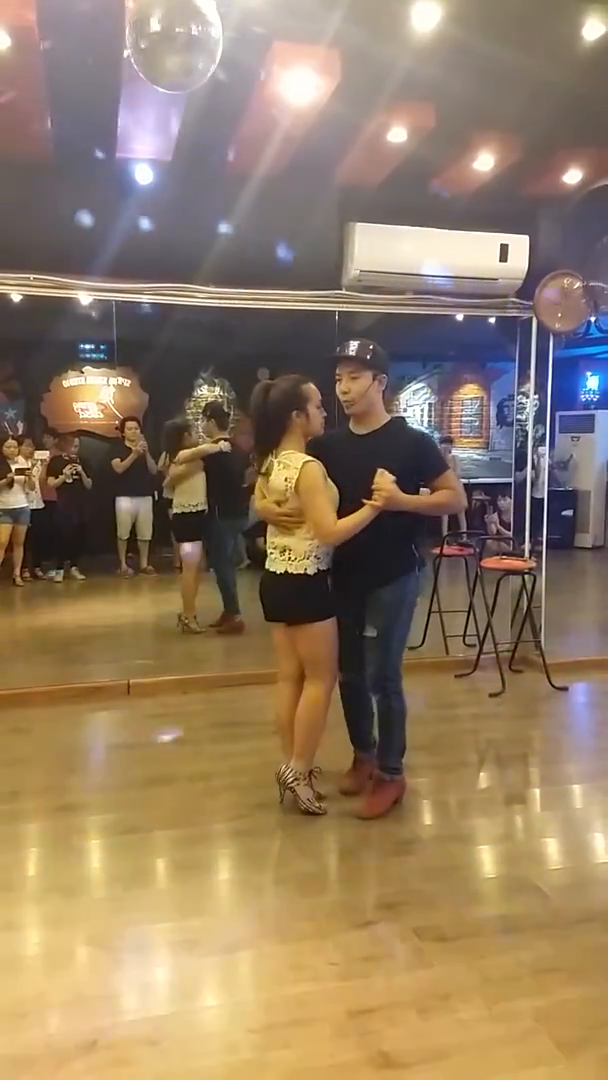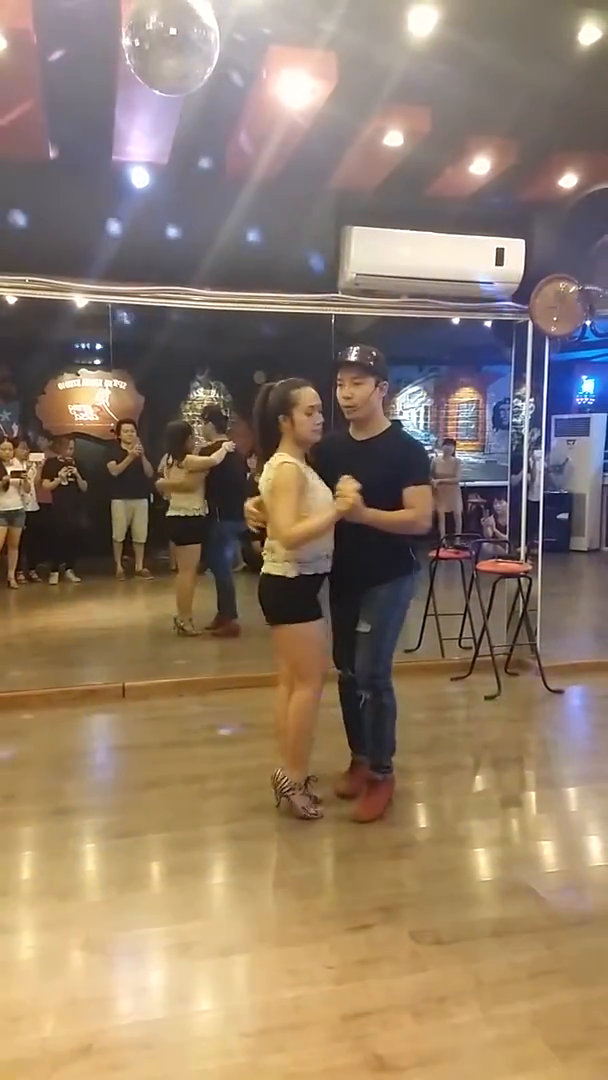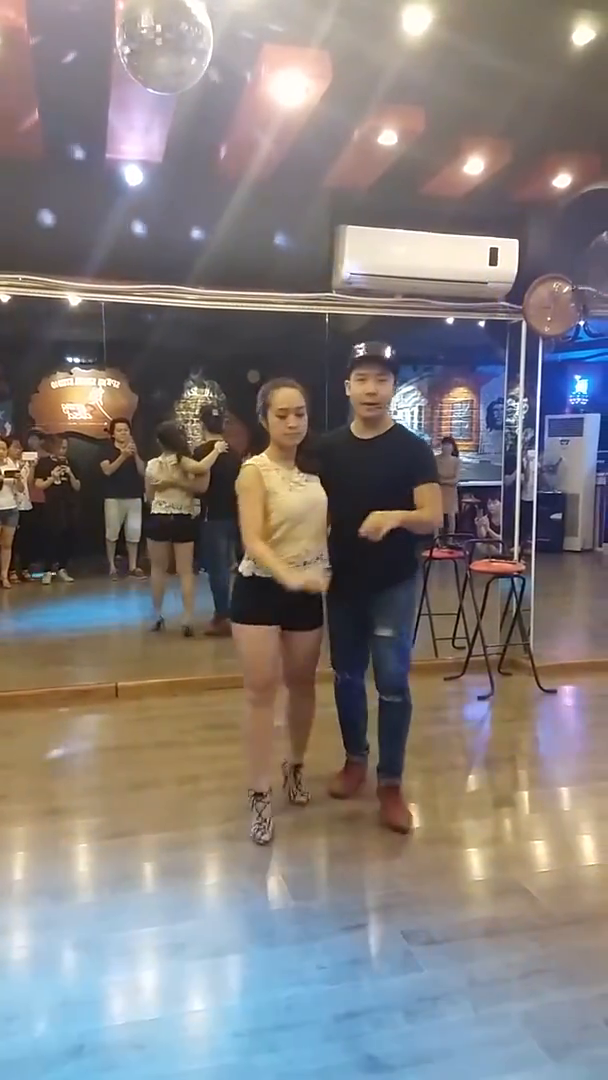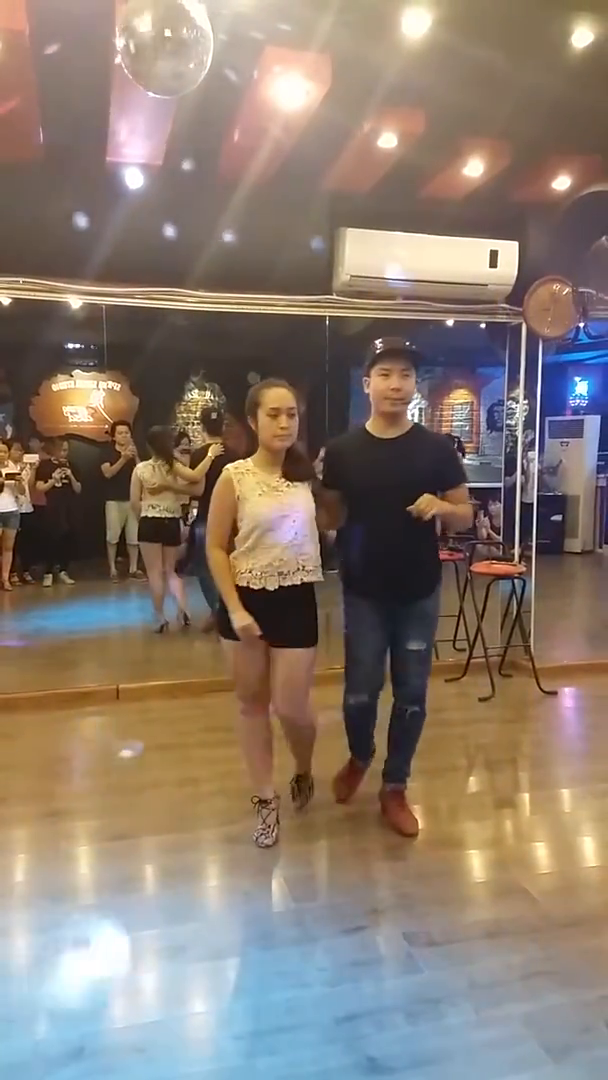
dt=0.3s
person 1, frame 1
left shoulder: (411, 442)
right shoulder: (327, 445)
left elbow: (455, 498)
left wrist: (402, 501)
right wrist: (266, 505)
left hip: (393, 577)
right hip: (344, 575)
left knee: (382, 675)
right knee: (349, 672)
left ankle: (391, 774)
right ankle: (363, 755)
person 1, frame 2
left shoulder: (406, 449)
right shoulder: (329, 448)
left elbow: (420, 519)
left wrist: (362, 513)
right wrist: (256, 507)
left hip: (389, 578)
right hip: (343, 576)
left knee: (372, 673)
right knee: (348, 671)
left ankle: (382, 774)
right ankle: (360, 758)
person 1, frame 3
left shoulder: (411, 449)
right shoulder: (330, 448)
left elbow: (432, 517)
left wrist: (395, 518)
left hip: (394, 582)
right hip: (343, 580)
left knee: (392, 682)
right knee: (346, 675)
left ankle: (390, 783)
right ankle: (355, 758)
person 1, frame 4
left shoulder: (436, 449)
right shoulder: (342, 451)
left elbow: (465, 516)
right elbow: (333, 515)
left wrist: (440, 508)
left hip: (419, 592)
right hip: (363, 591)
left knee: (412, 695)
right knee: (360, 692)
left ankle: (395, 788)
right ankle: (359, 758)
person 2, frame 1
left shoulder: (272, 463)
right shoulder: (309, 468)
left elbow: (261, 506)
right elbow: (330, 533)
right wrist: (375, 505)
left hip: (275, 579)
right hip: (304, 582)
left knee: (290, 678)
right knee: (320, 679)
left ankle: (291, 767)
right ankle: (299, 772)
person 2, frame 2
left shoulder: (284, 464)
right shoulder: (289, 469)
right elbow: (289, 535)
right wrist: (340, 509)
left hip: (285, 583)
right hip: (292, 585)
left knee: (291, 681)
right knee: (309, 683)
left ankle: (288, 773)
right ankle: (294, 779)
person 2, frame 3
left shoulder: (311, 470)
right shoulder: (254, 471)
right elbow: (254, 543)
right wrist: (291, 577)
left hip: (306, 592)
right hip: (259, 591)
left knee: (301, 684)
right knee: (261, 692)
left ankle: (295, 765)
right ankle: (259, 795)
person 2, frame 4
left shoulder: (306, 475)
right shoulder: (234, 477)
left elbow: (325, 526)
right elbow: (216, 548)
right wrist: (235, 608)
left hip: (296, 600)
right hip: (244, 600)
left knee: (291, 707)
right knee: (252, 704)
left ankle: (303, 773)
right ankle: (265, 799)
